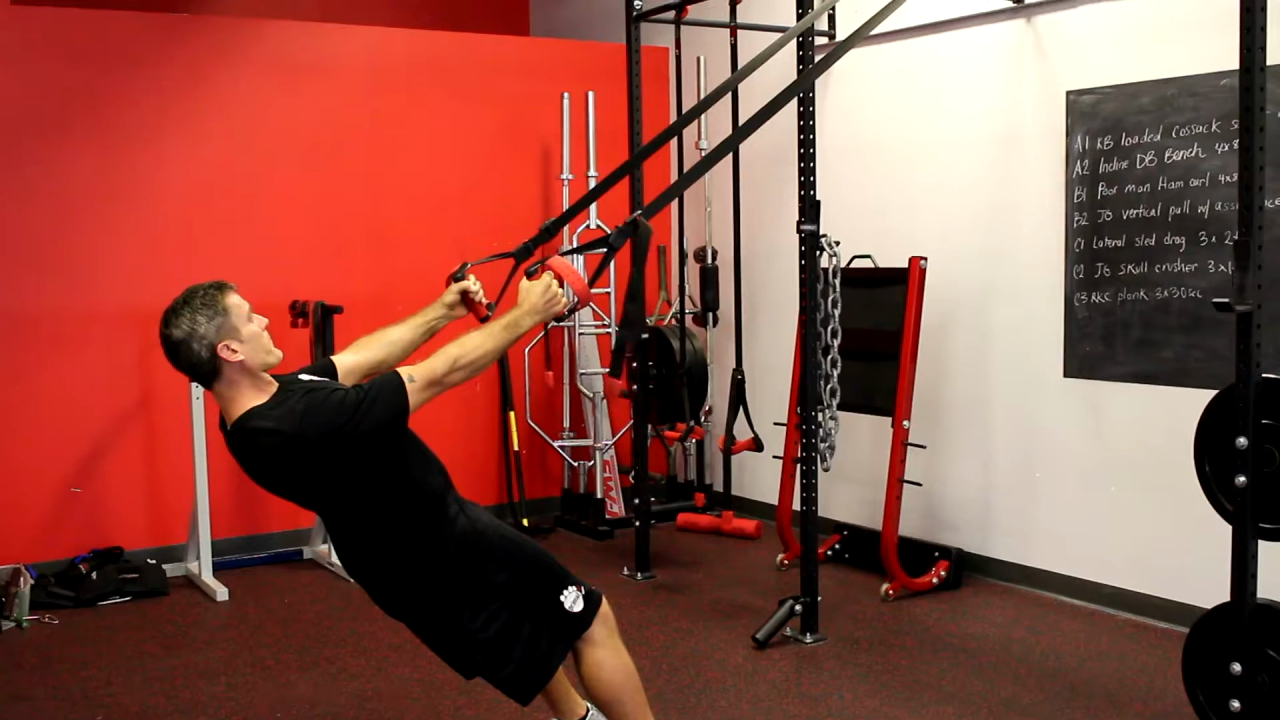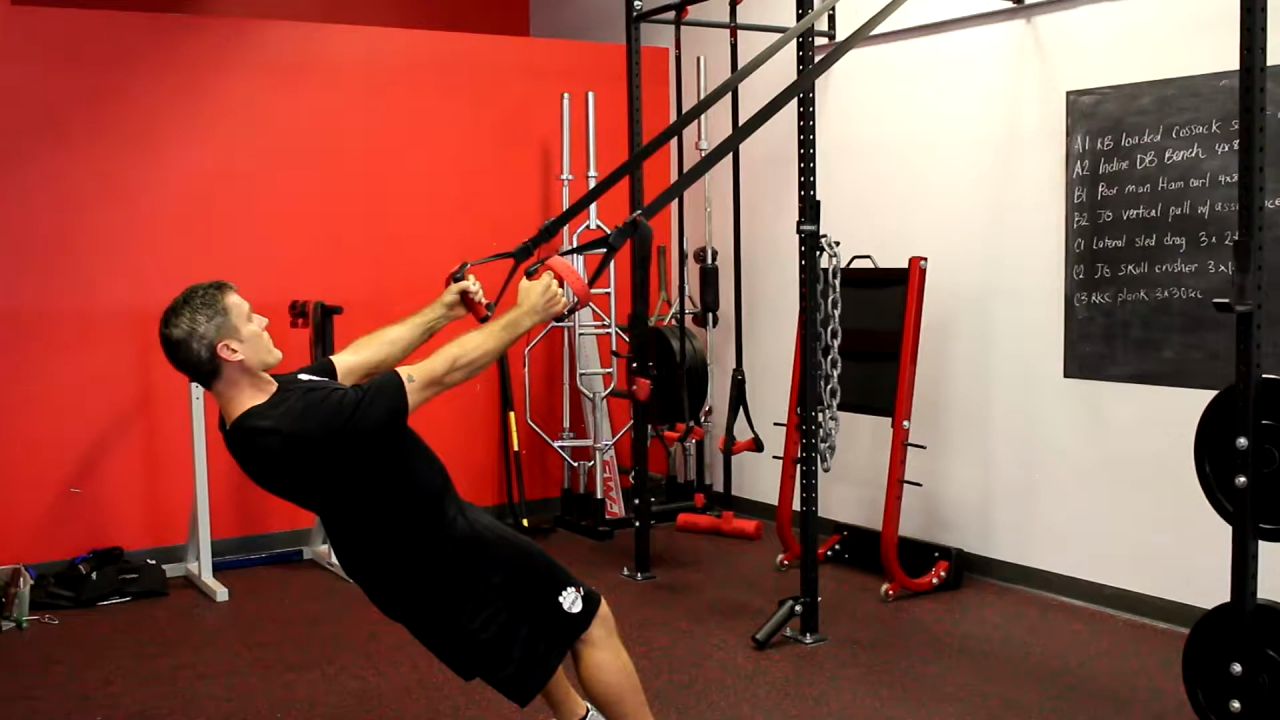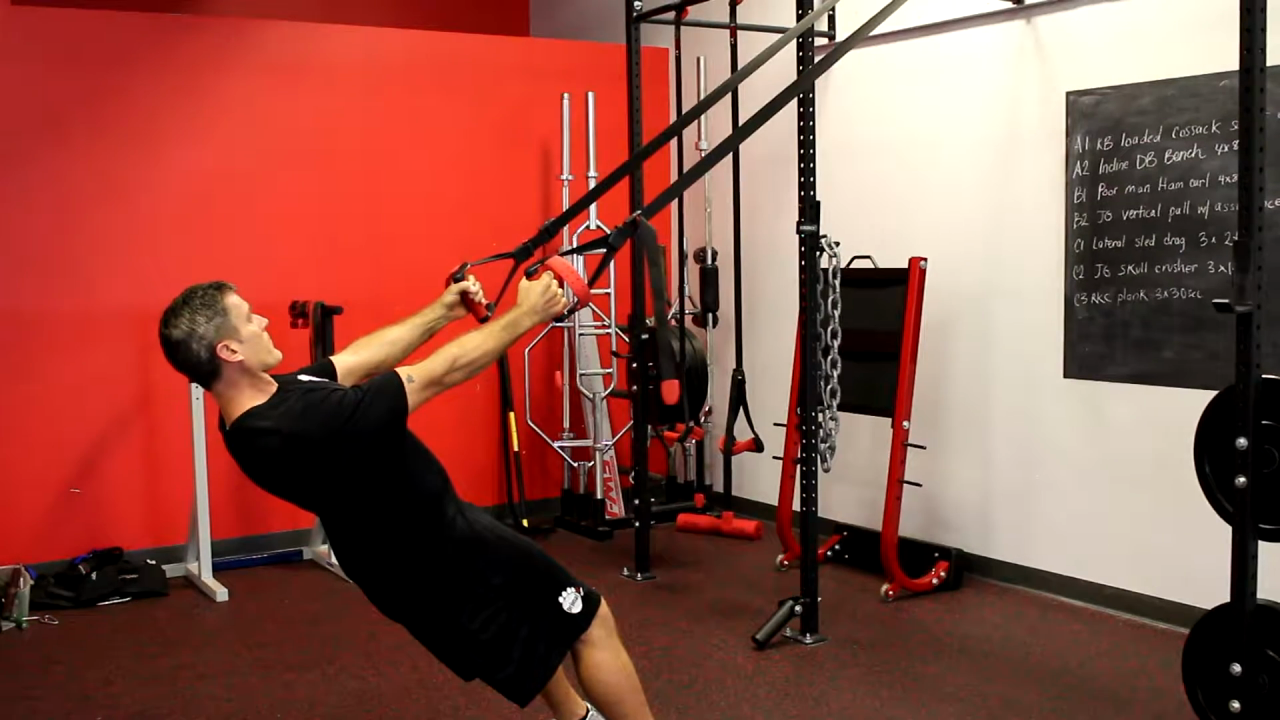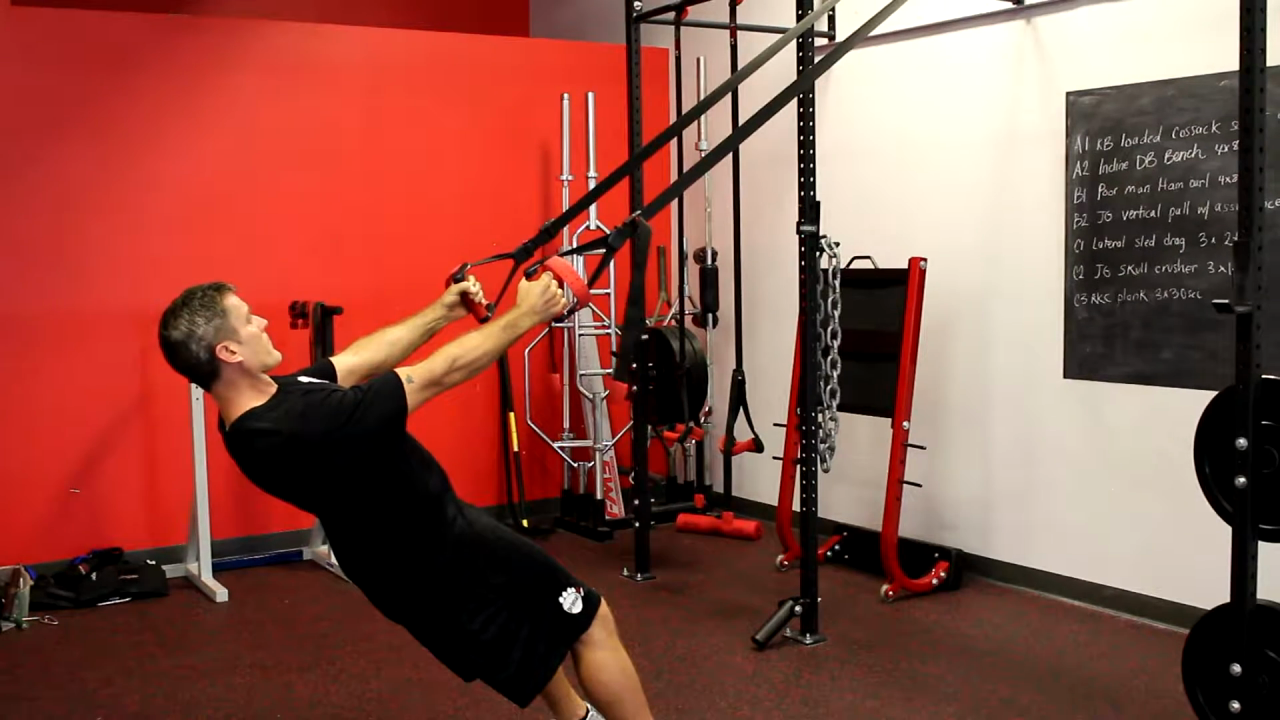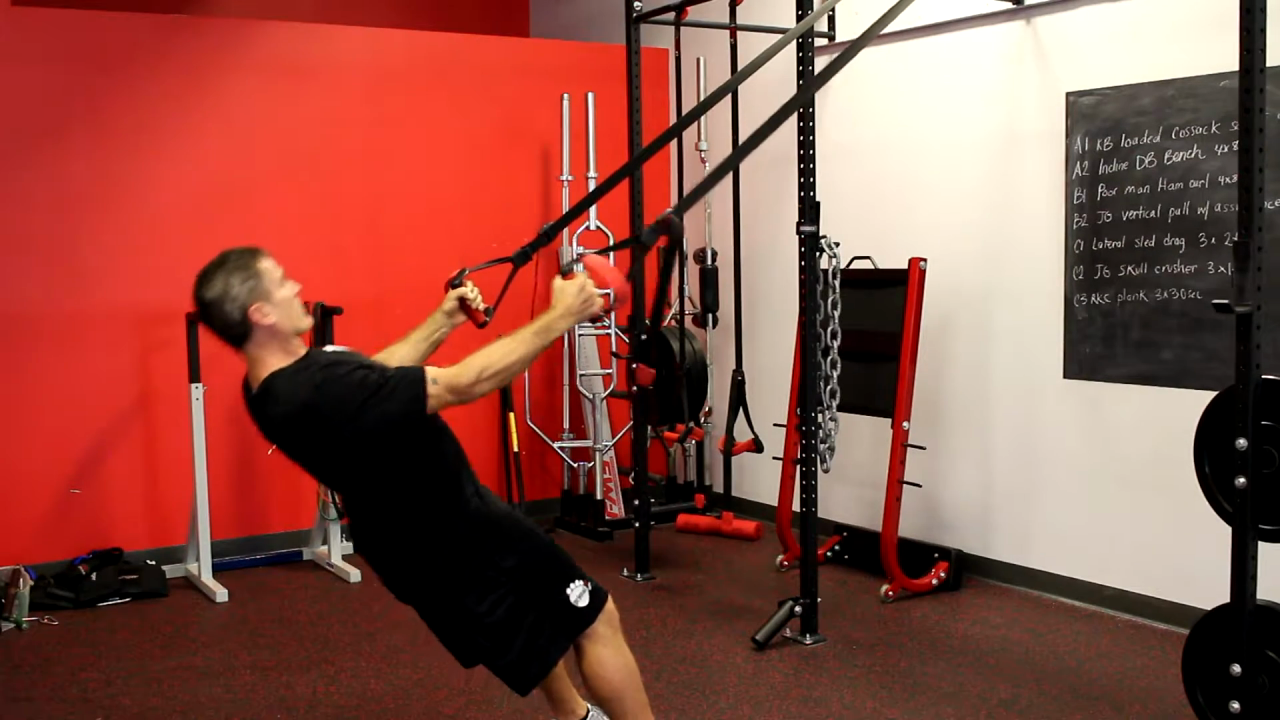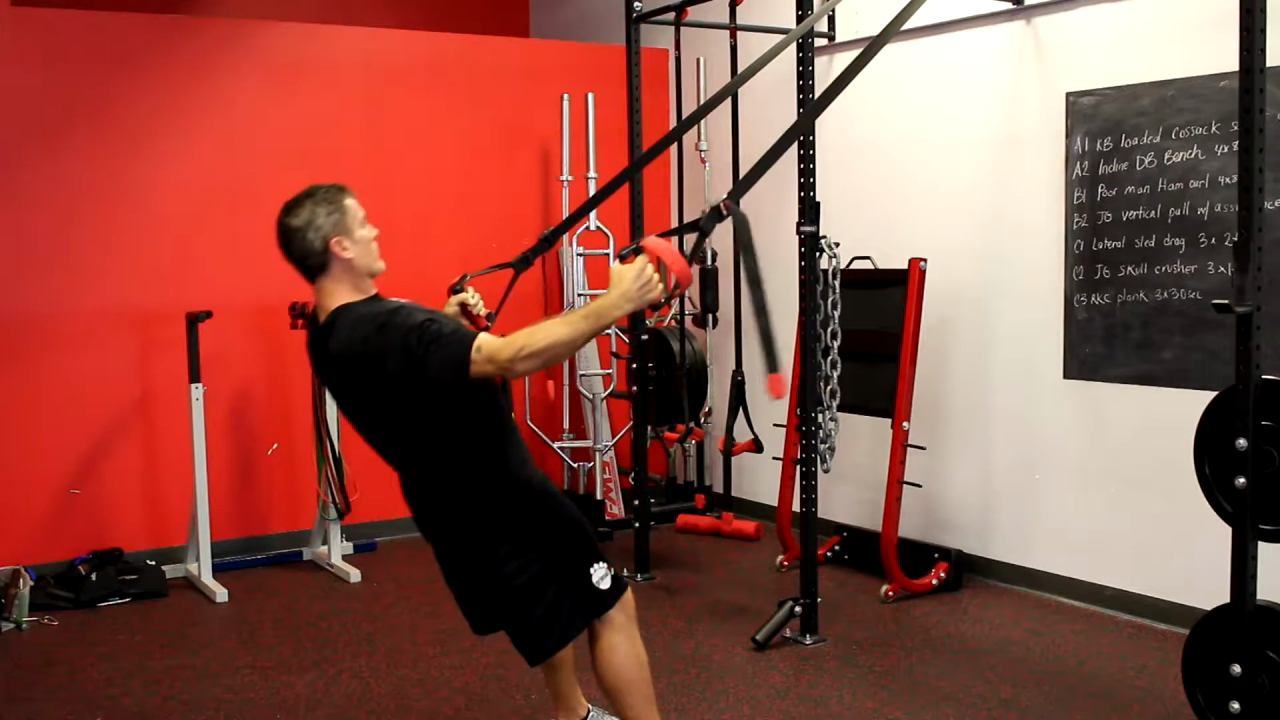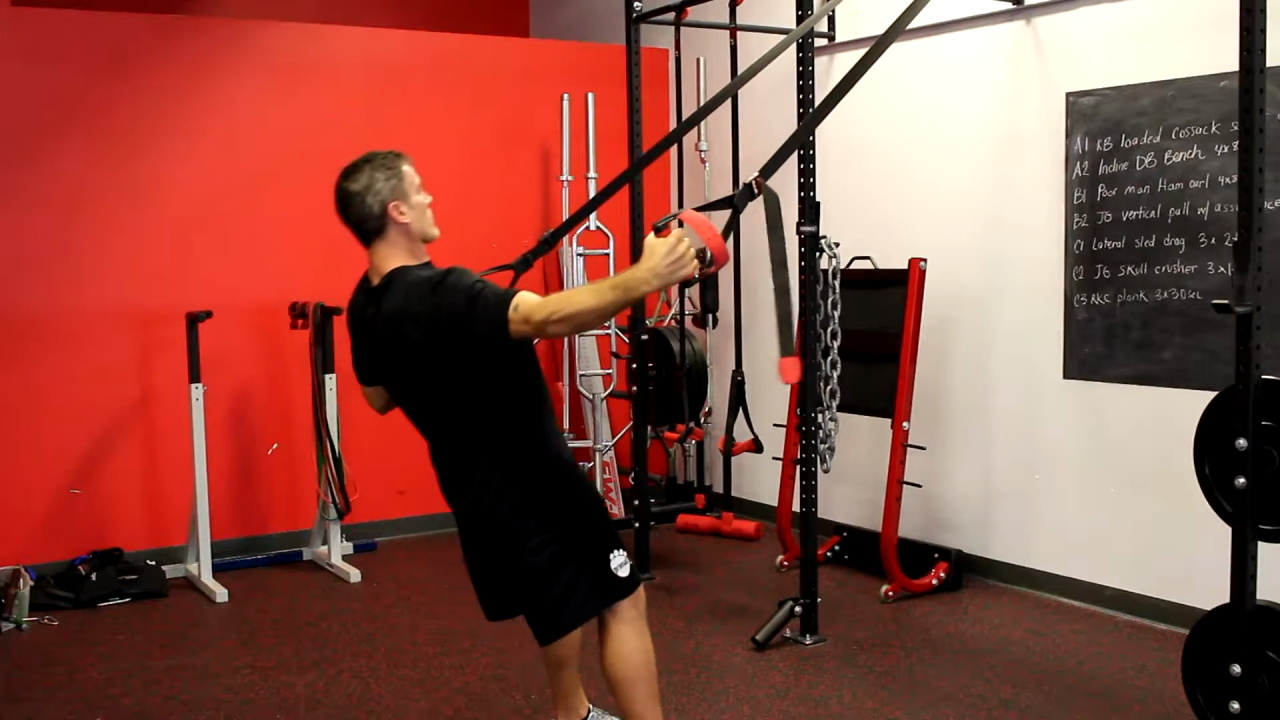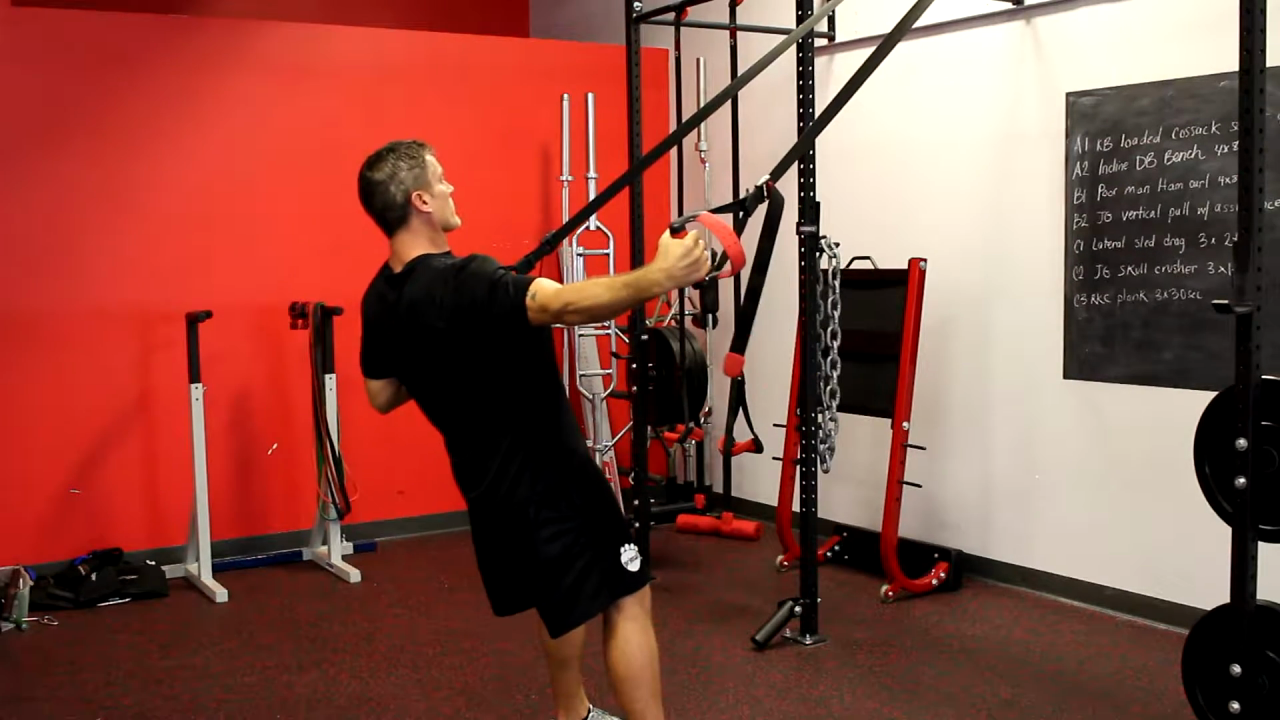
dt=0.4s
person 1, frame 1
left shoulder: (266, 404)
right shoulder: (309, 422)
left elbow: (361, 357)
right elbow: (440, 373)
left wrist: (443, 310)
right wrist: (526, 314)
left hip: (419, 544)
right hip: (445, 556)
left knee: (543, 619)
right knee: (594, 622)
person 1, frame 2
left shoulder: (268, 403)
right shoulder: (309, 422)
left elbow: (360, 358)
right elbow: (441, 373)
left wrist: (442, 310)
right wrist: (526, 314)
left hip: (418, 544)
right hip: (445, 557)
left knee: (544, 618)
right knee: (593, 623)
person 1, frame 3
left shoulder: (264, 405)
right shoulder: (306, 426)
left elbow: (359, 359)
right elbow: (439, 374)
left wrist: (441, 311)
right wrist: (525, 314)
left hip: (417, 543)
right hip: (442, 559)
left knee: (543, 617)
right knee: (592, 624)
person 1, frame 4
left shoulder: (262, 407)
right shoulder: (306, 425)
left elbow: (360, 360)
right elbow: (438, 374)
left wrist: (442, 311)
right wrist: (525, 314)
left hip: (416, 540)
right hip: (441, 558)
left knee: (545, 615)
right knee: (593, 625)
person 1, frame 5
left shoulder: (281, 384)
right shoulder: (320, 391)
left elbow: (372, 386)
right elbow: (464, 384)
left wrist: (442, 323)
right wrist: (558, 317)
left hip: (419, 528)
right hip: (451, 538)
left knee: (540, 614)
right knee: (595, 620)
person 1, frame 6
left shoulder: (335, 331)
right shoulder: (381, 332)
right elbow: (512, 358)
left wrist: (448, 324)
right wrist: (616, 302)
left hip: (455, 498)
right hip: (494, 498)
left knee: (555, 603)
right knee: (612, 610)
person 1, frame 7
left shoulder: (368, 305)
right shoulder: (439, 296)
left elbow: (379, 397)
right elbow: (547, 318)
right wrist: (648, 275)
left hip: (478, 482)
right hip: (526, 479)
left knee: (562, 594)
right knee: (622, 603)
person 1, frame 8
left shoulder: (382, 297)
right shoulder: (462, 283)
left elbow: (382, 395)
right elbow: (565, 305)
right wrist: (662, 276)
left hip: (491, 477)
right hip: (542, 473)
left knee: (564, 593)
right knee: (628, 600)
